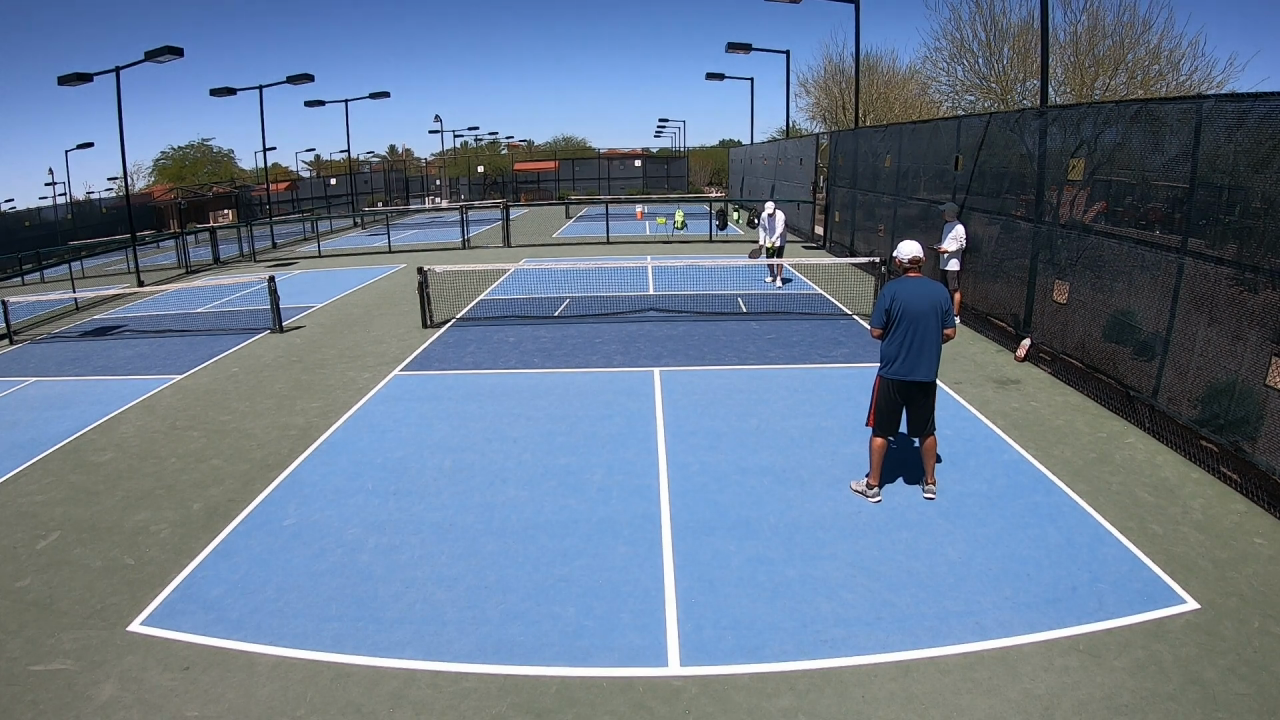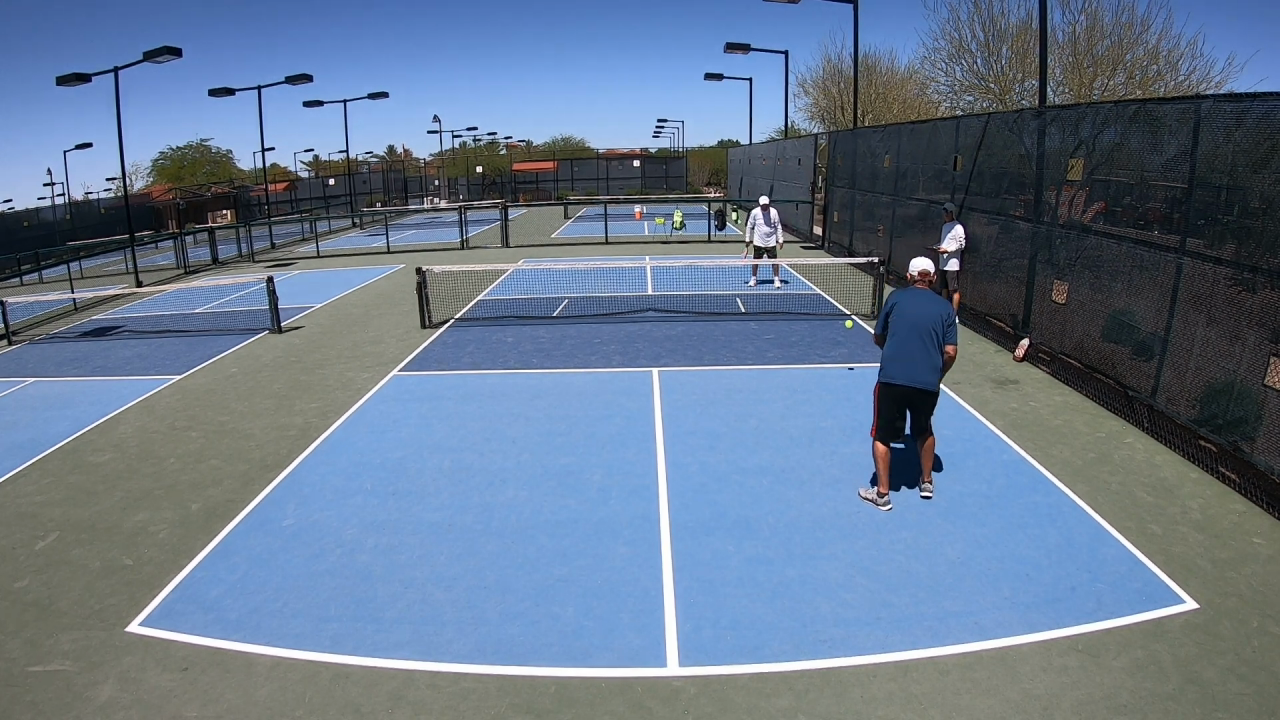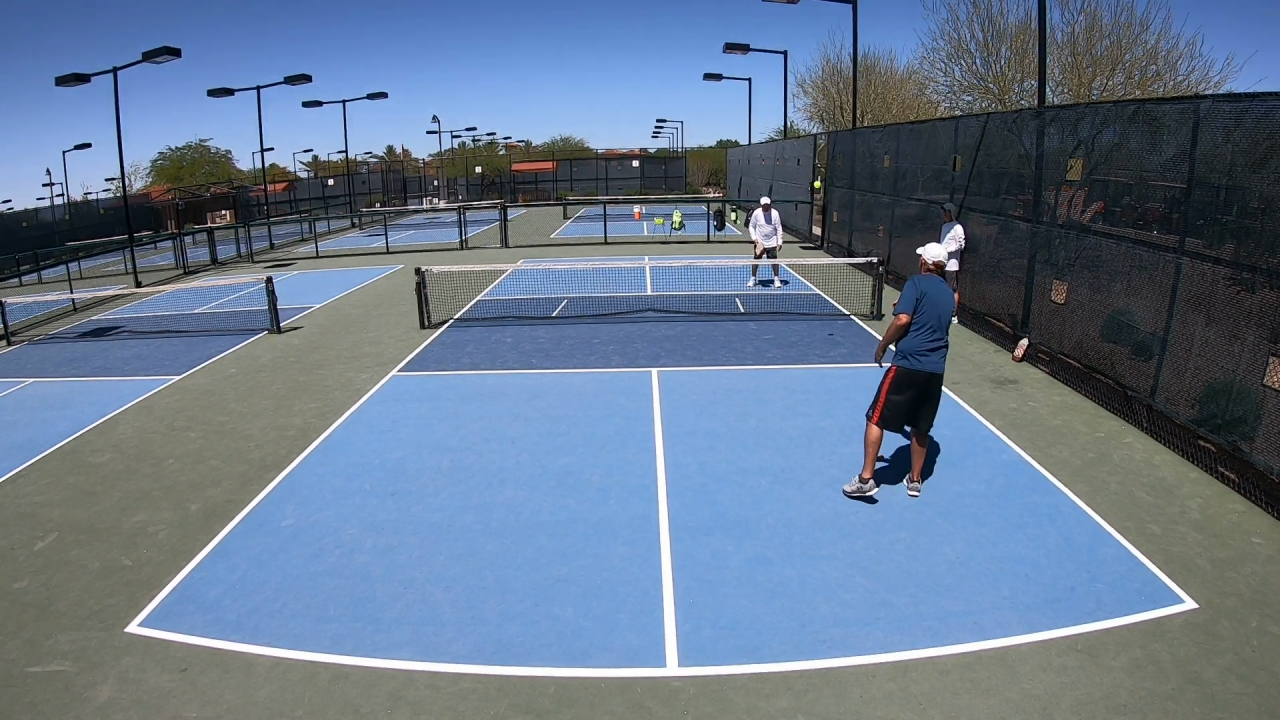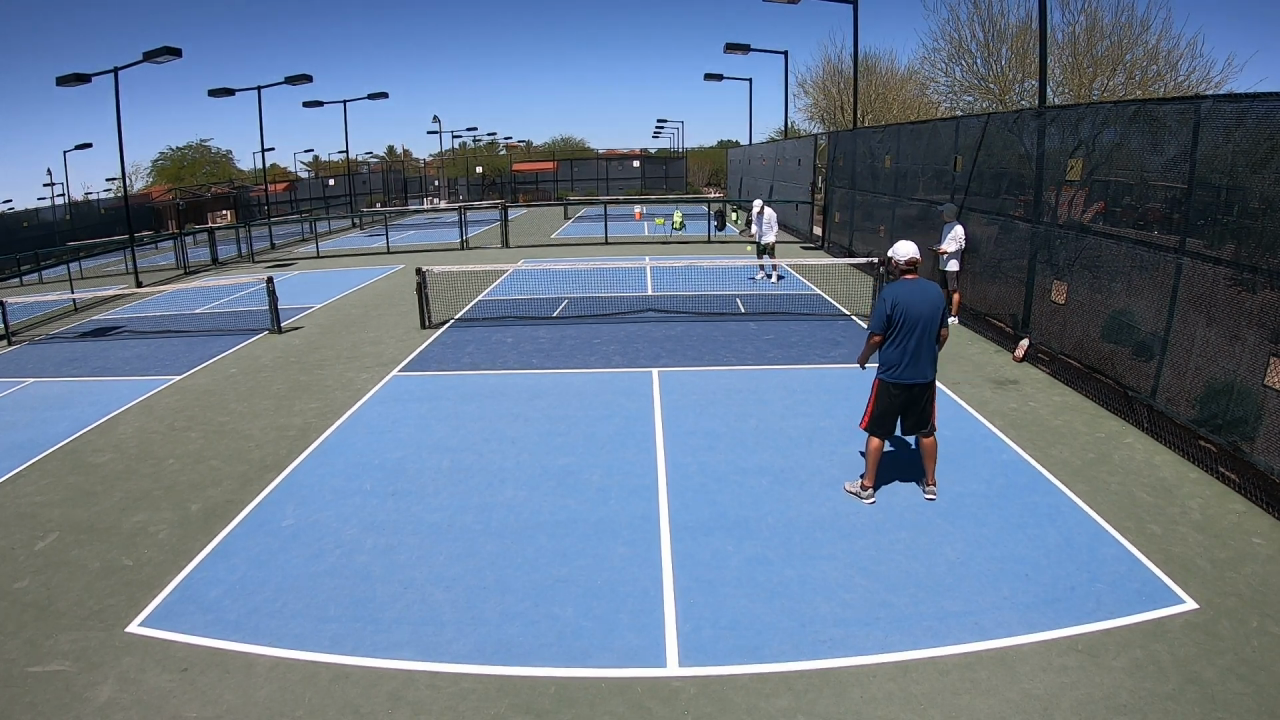
dt=1s
person 1, frame 1
left shoulder: (891, 289)
right shoulder: (940, 291)
left elbow: (876, 332)
right elbow: (949, 333)
left hip: (892, 374)
right hip: (926, 375)
left knee: (880, 430)
right knee: (926, 431)
left ankle: (872, 484)
right ankle: (930, 482)
person 1, frame 2
left shoulder: (896, 297)
right shoulder: (945, 307)
left elbow: (878, 338)
right elbow: (950, 352)
right wrist: (938, 374)
left hip: (891, 379)
right hip: (928, 383)
left knee: (881, 436)
right knee: (924, 431)
left ankle: (882, 493)
right ankle: (926, 482)
person 1, frame 3
left shoulder: (917, 282)
right shoulder: (948, 293)
left elbow: (903, 320)
left wrist: (882, 346)
left hip: (908, 365)
right hip: (935, 370)
left knee: (876, 419)
right knee: (921, 427)
left ankle: (866, 478)
right ankle: (915, 480)
person 1, frame 4
left shoulder: (890, 292)
right shoulder: (936, 291)
left elbow: (876, 337)
right elbow: (943, 334)
left wrist: (863, 358)
left hip: (892, 376)
right hip: (925, 376)
left knee: (877, 432)
right knee: (926, 431)
left ankle: (867, 486)
right ankle: (930, 483)
